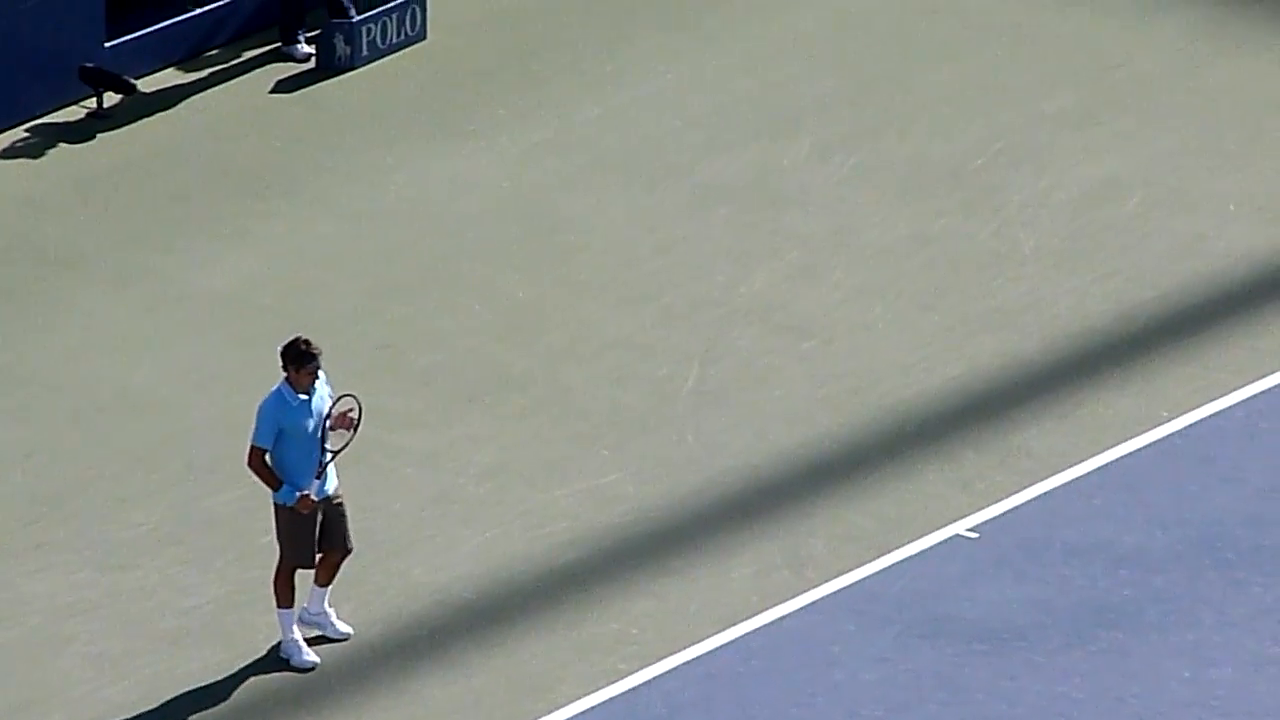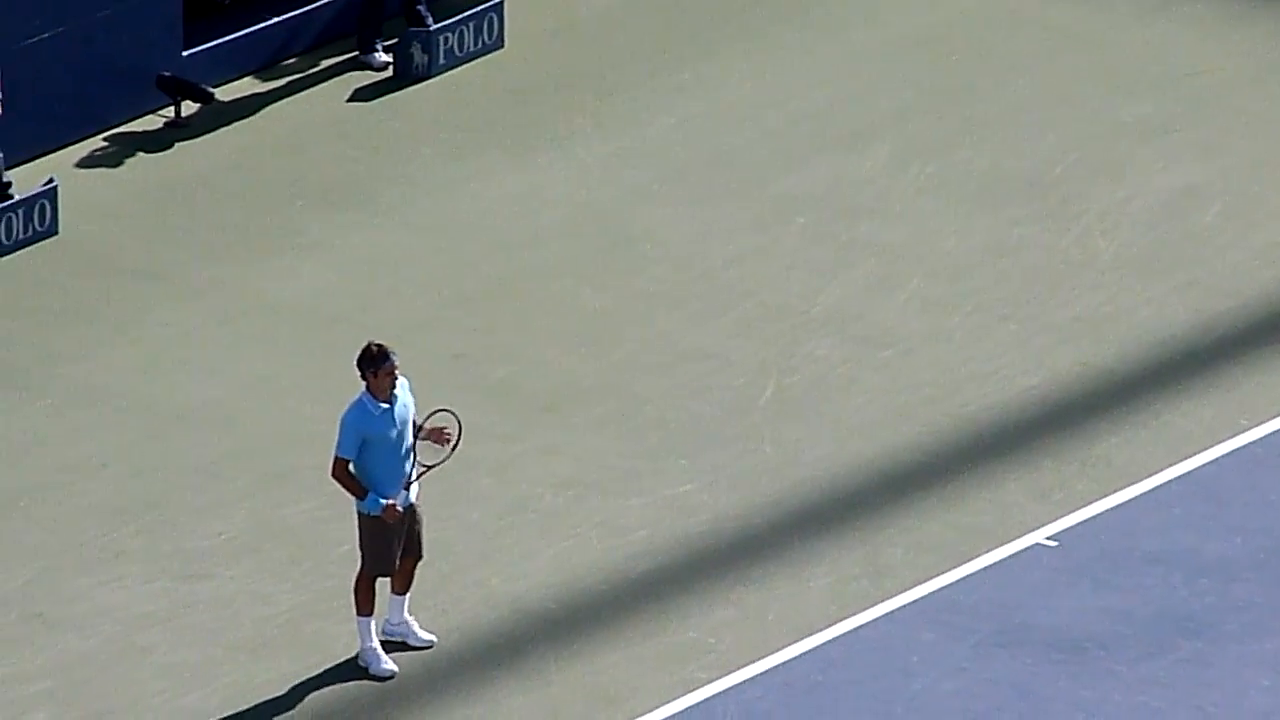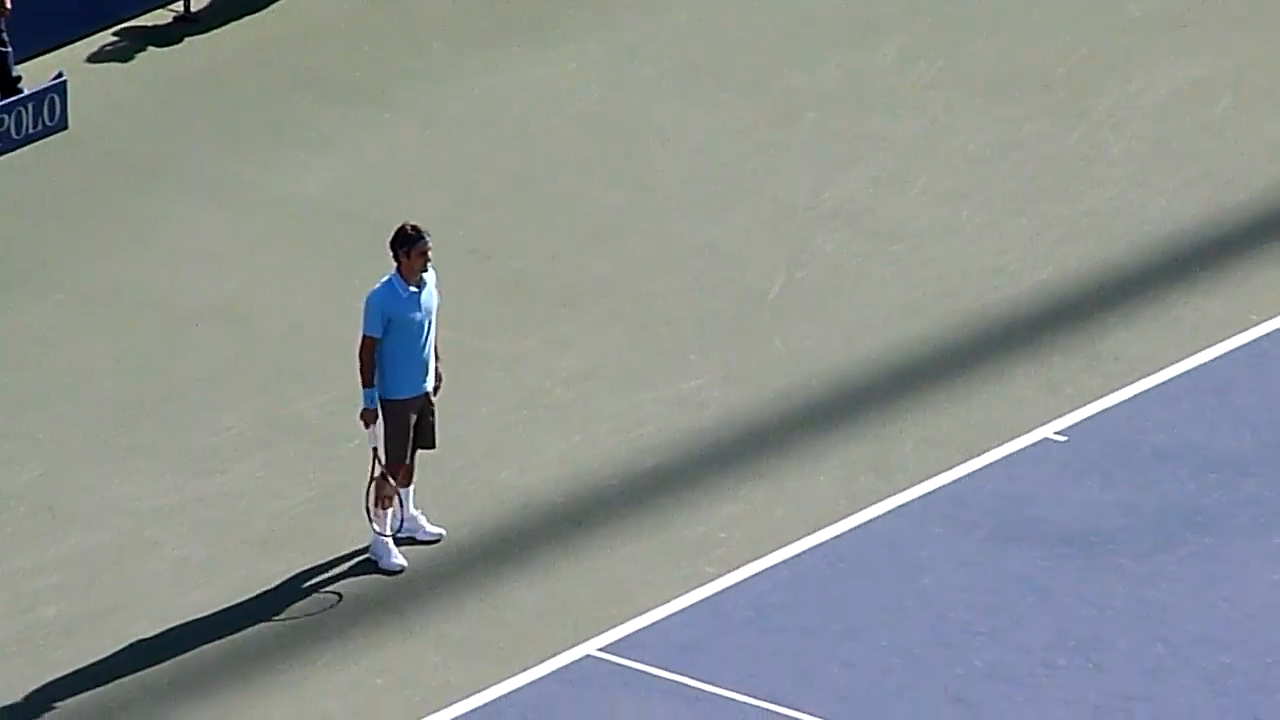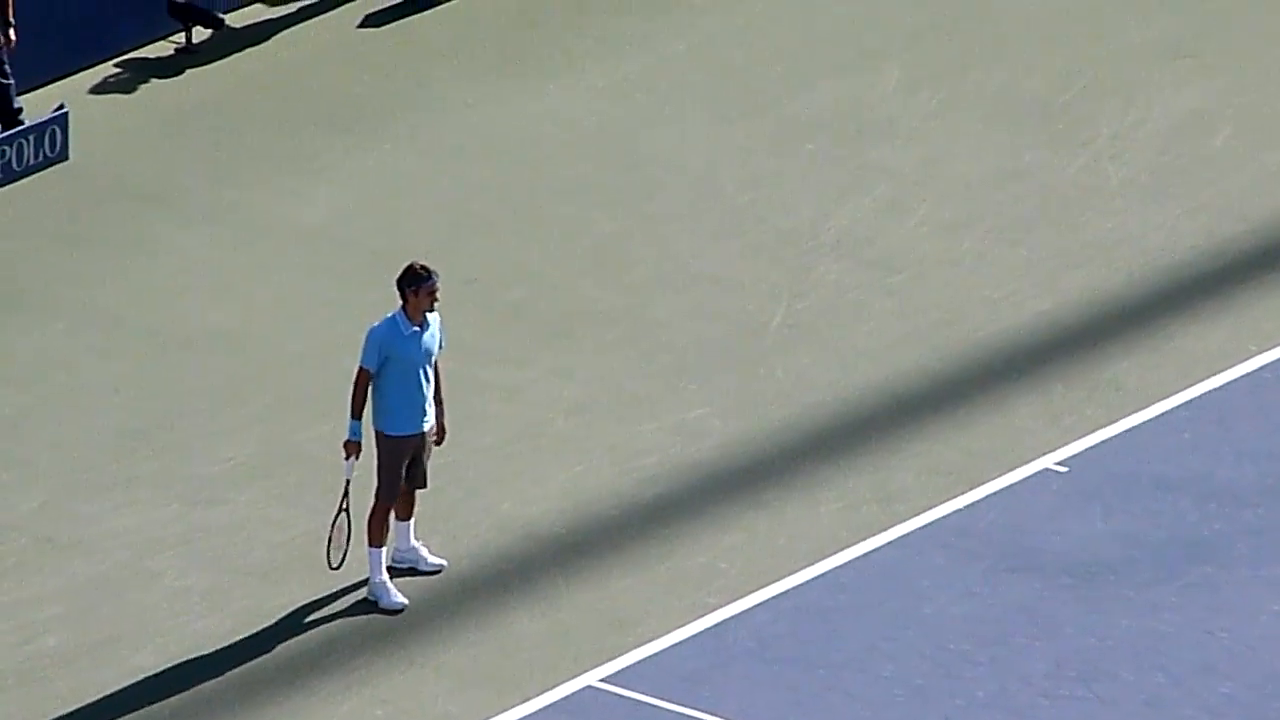
dt=0.5s
person 1, frame 1
left shoulder: (321, 383)
right shoulder: (272, 408)
right elbow: (255, 460)
left wrist: (338, 423)
right wrist: (289, 495)
left hip: (328, 489)
right hip: (295, 499)
left knee: (338, 550)
right knee: (290, 564)
left ankle: (316, 611)
right ankle: (290, 639)
person 1, frame 2
left shoulder: (403, 389)
right shoulder: (356, 418)
right elbow: (339, 471)
left wrist: (427, 434)
right wrist: (376, 503)
right hip: (378, 508)
left knee: (409, 560)
right knee: (371, 573)
left ankle: (397, 622)
right ankle: (369, 646)
person 1, frame 3
left shoulder: (430, 280)
right shoulder: (381, 298)
right elbow: (367, 350)
left wrist: (436, 366)
right wrist: (369, 400)
left hip: (424, 387)
right hip: (397, 394)
left knee: (410, 457)
right knee: (394, 465)
left ankle: (407, 518)
right ankle: (381, 540)
person 1, frame 4
left shoulder: (434, 322)
right shoulder: (382, 334)
right elbow: (362, 382)
left wrist: (439, 414)
right wrist: (354, 431)
left hip: (423, 425)
right hip: (393, 431)
left knee: (409, 489)
right knee: (385, 501)
left ankle: (405, 549)
right ankle: (378, 579)
